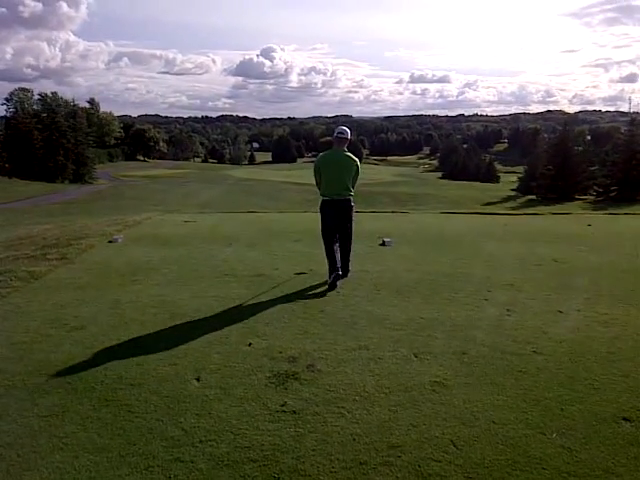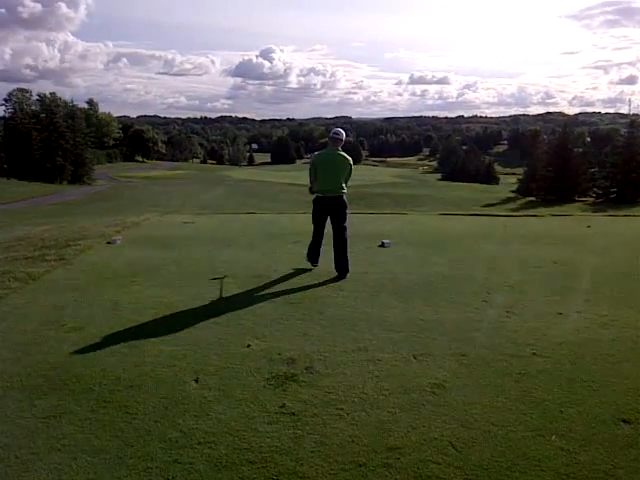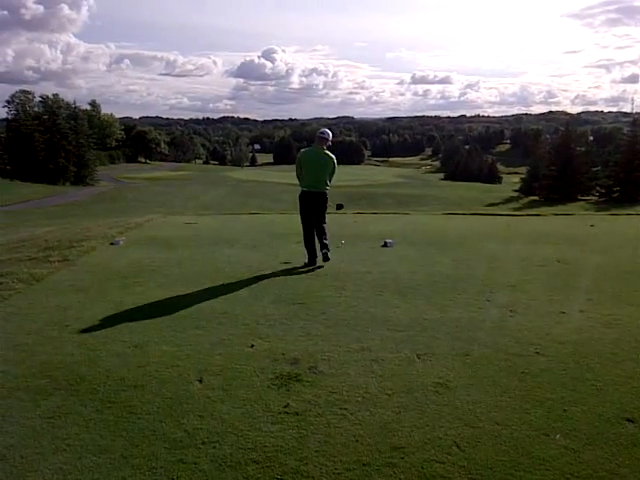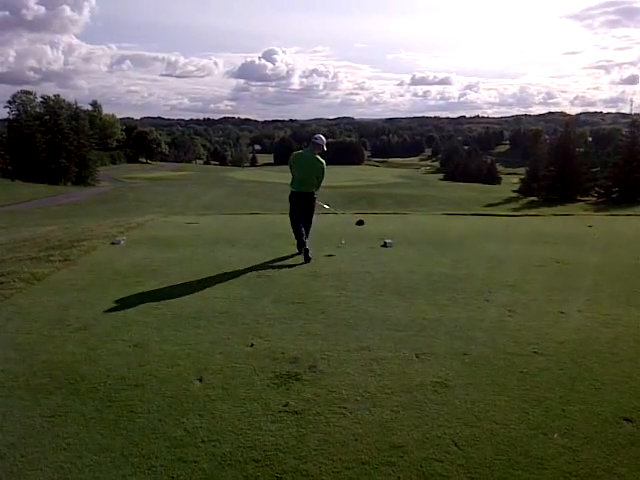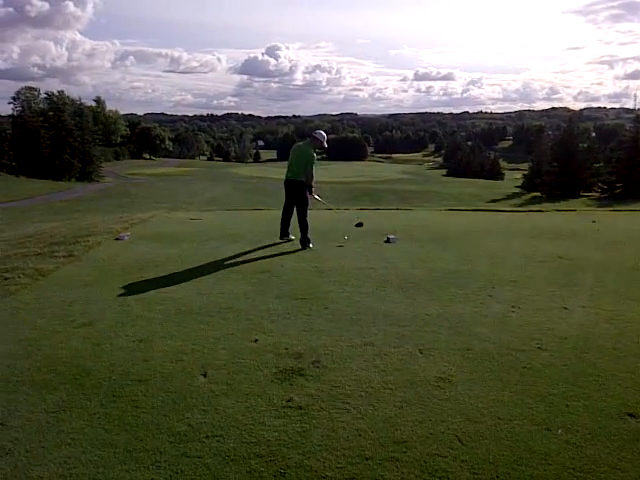
dt=0.4s
person 1, frame 1
left shoulder: (321, 158)
right shoulder: (354, 161)
left elbow: (318, 183)
right elbow: (353, 185)
left hip: (328, 204)
right hip: (346, 203)
left knee: (331, 241)
right knee: (345, 238)
left ankle: (335, 271)
right ankle: (344, 270)
person 1, frame 2
left shoulder: (317, 157)
right shoulder: (347, 160)
left elbow: (312, 181)
right elbow: (345, 181)
left hip: (321, 200)
right hip: (339, 200)
left knee: (318, 231)
right knee: (341, 235)
left ankle: (313, 259)
right ankle: (342, 270)
person 1, frame 3
left shoulder: (302, 154)
right shoulder: (331, 158)
left elbow: (299, 175)
right elbow: (329, 179)
left hip: (306, 194)
right hip: (322, 195)
left knee: (308, 227)
right knee: (321, 224)
left ankle: (312, 258)
right ankle: (325, 249)
person 1, frame 4
left shoulder: (295, 156)
right shoulder: (320, 162)
left elbow: (292, 173)
right elbow: (319, 183)
left hip: (295, 194)
right hip: (309, 195)
left knee: (297, 224)
right knee: (306, 223)
left ankle: (304, 247)
right ankle: (303, 247)
person 1, frame 5
left shoulder: (296, 146)
right shoulder: (310, 154)
right elbow: (309, 174)
right wrist: (311, 187)
left hip: (289, 181)
right hip: (299, 184)
left knee: (287, 209)
right knee: (302, 213)
left ankle: (284, 234)
right ankle: (305, 241)
